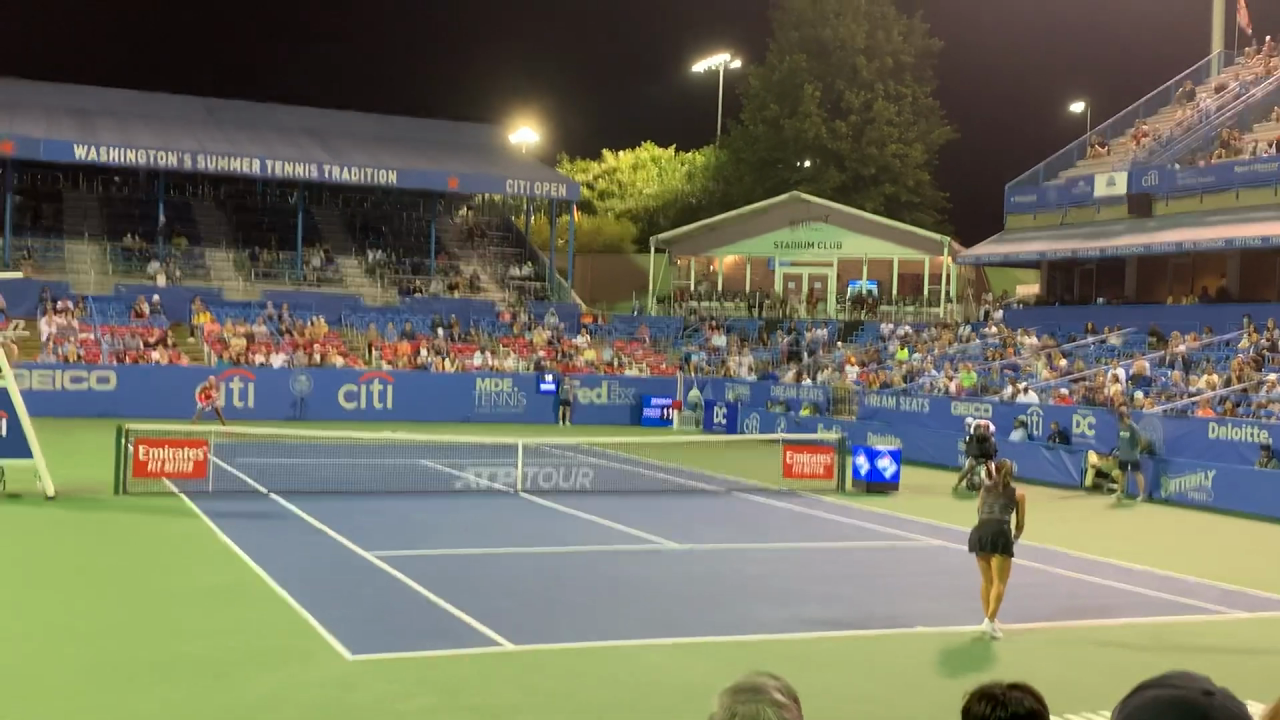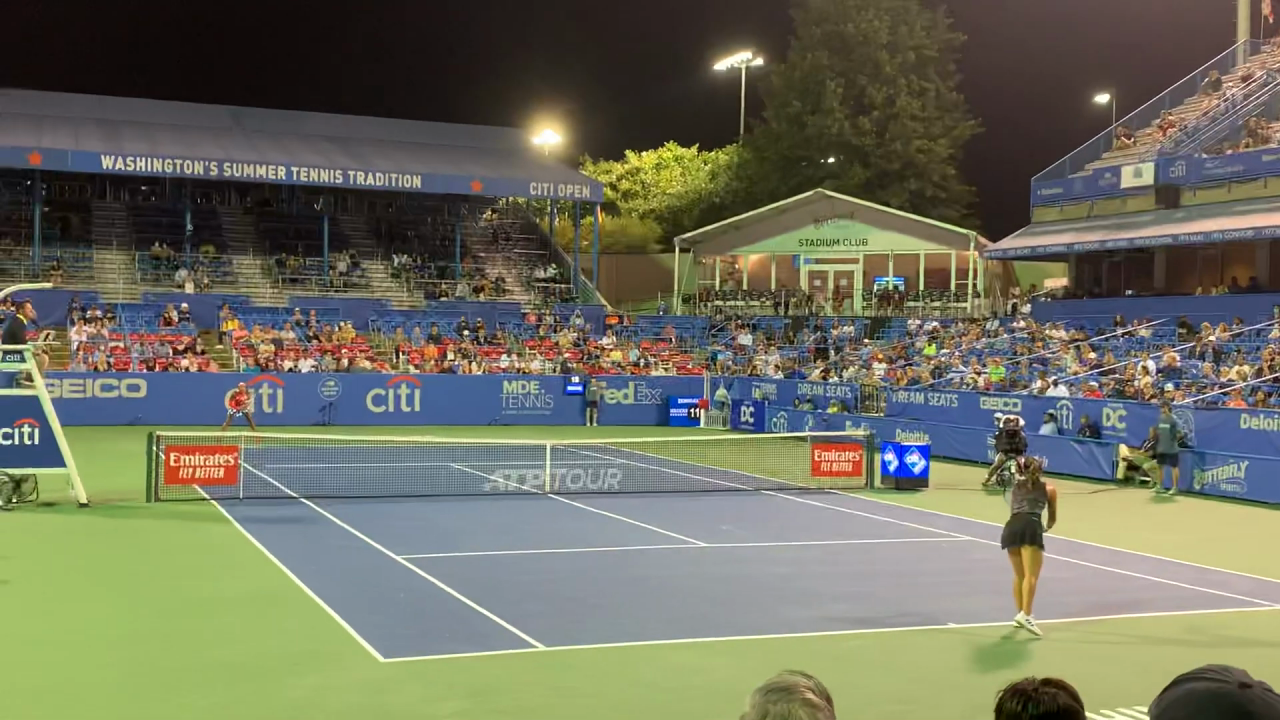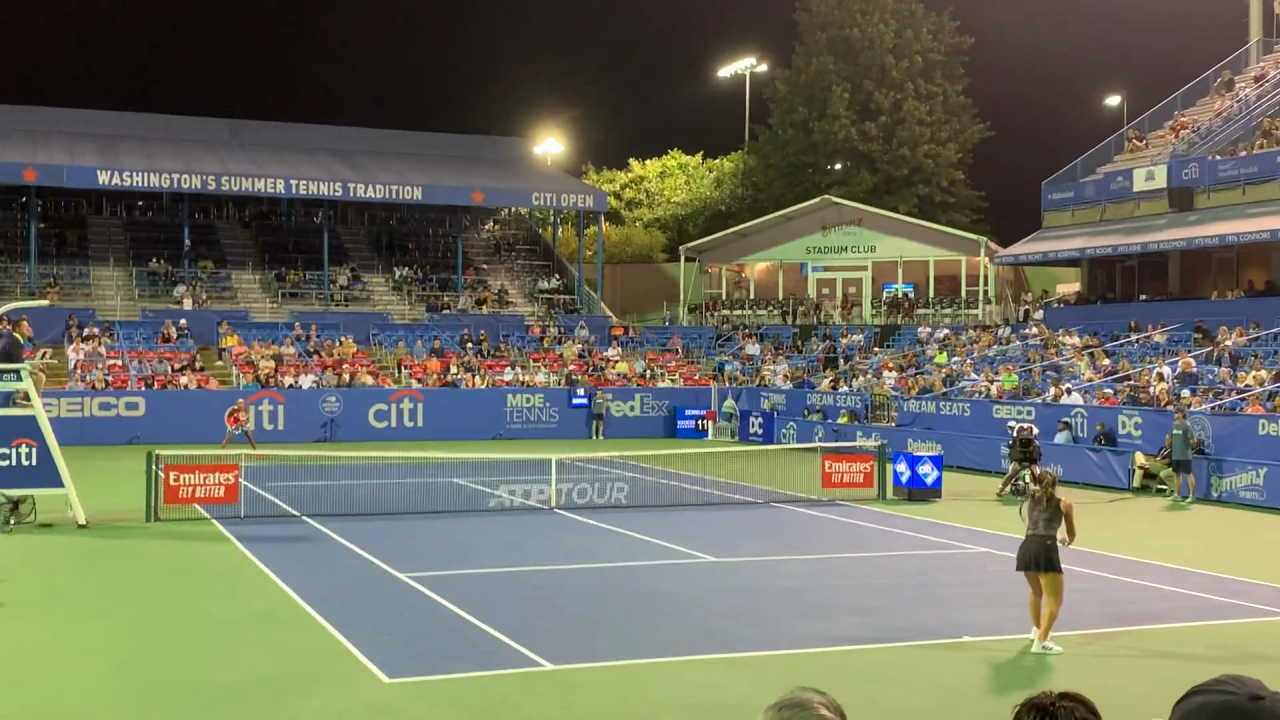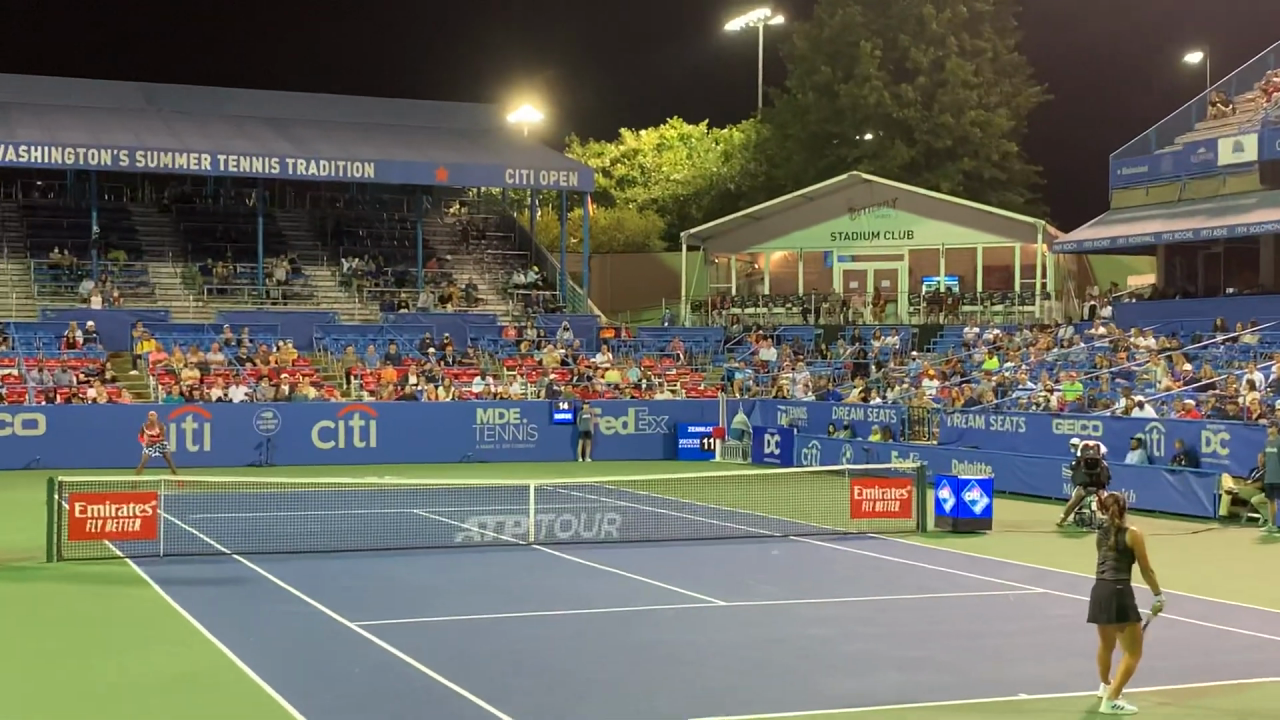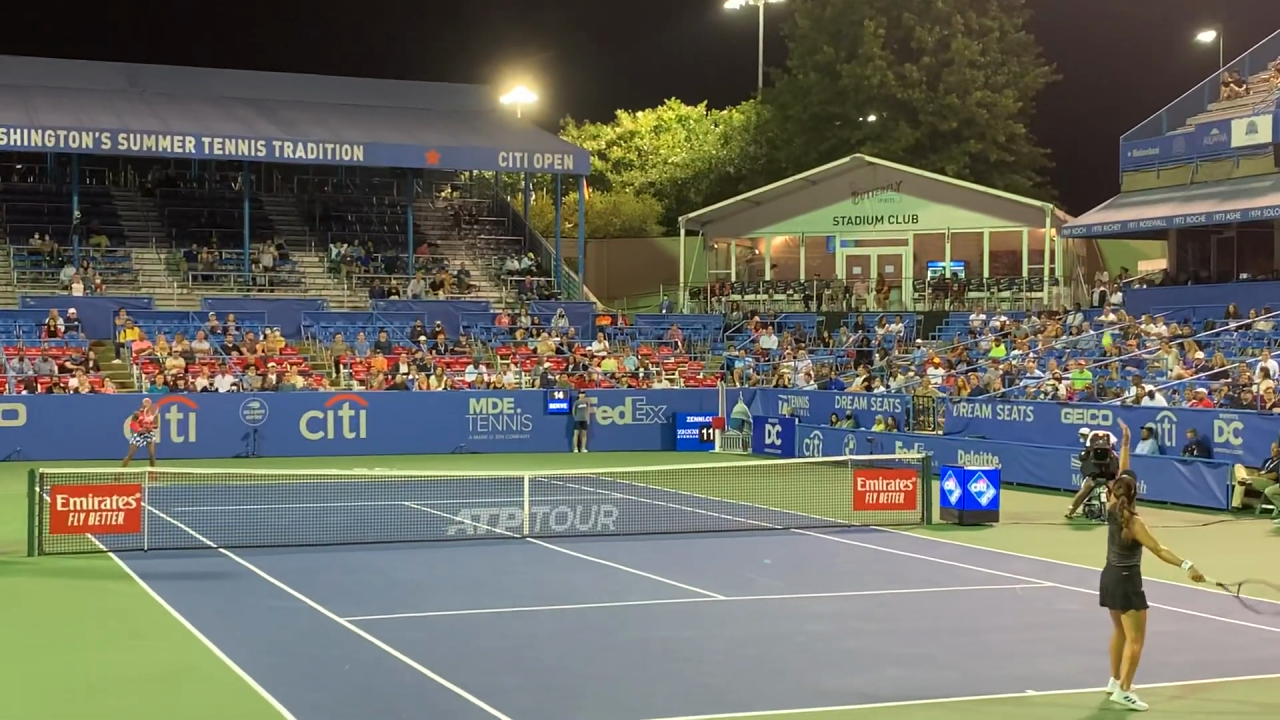
dt=0.5s
person 1, frame 1
left shoulder: (985, 489)
right shoulder: (1017, 494)
right elbow: (1020, 524)
right wrist: (1014, 538)
left hip: (979, 531)
right hip: (999, 533)
left knee: (987, 581)
right knee: (999, 582)
left ankle: (989, 619)
right ankle: (990, 621)
person 1, frame 2
left shoulder: (1016, 486)
right shoulder: (1048, 489)
right elbow: (1052, 519)
right wrist: (1045, 527)
left hip: (1011, 527)
right hip: (1030, 527)
left knee: (1019, 576)
right knee: (1031, 576)
left ankle: (1021, 614)
right ankle: (1025, 615)
person 1, frame 3
left shoulder: (1032, 500)
right shoulder: (1064, 504)
right elbow: (1071, 533)
right wrist: (1068, 541)
left hip: (1026, 548)
right hip: (1045, 549)
left knee: (1036, 593)
right knee: (1054, 600)
left ankle: (1037, 630)
right ankle: (1041, 641)
person 1, frame 4
left shoulder: (1102, 534)
right shoulder: (1132, 534)
right elbow: (1146, 571)
right wrist: (1158, 596)
left hip: (1099, 593)
right hip: (1119, 595)
left knee: (1106, 645)
right knee: (1133, 653)
left ankle: (1105, 685)
right ankle: (1111, 700)
person 1, frame 5
left shoulder: (1112, 510)
right shoulder: (1133, 522)
left elbow: (1122, 472)
right elbow: (1158, 550)
left wrist: (1125, 441)
right wrist: (1186, 565)
left hip: (1109, 577)
right hip: (1126, 580)
left knee: (1120, 632)
right knee: (1134, 641)
left ankle: (1115, 681)
right ankle: (1123, 690)
